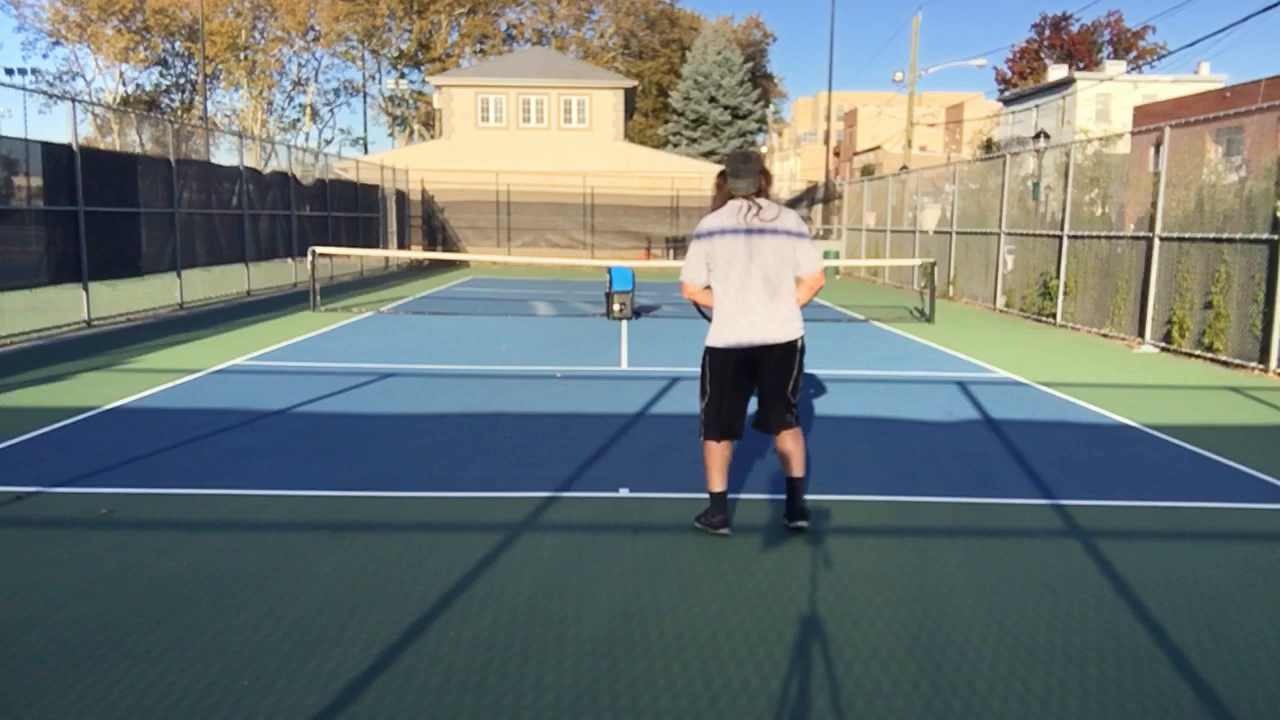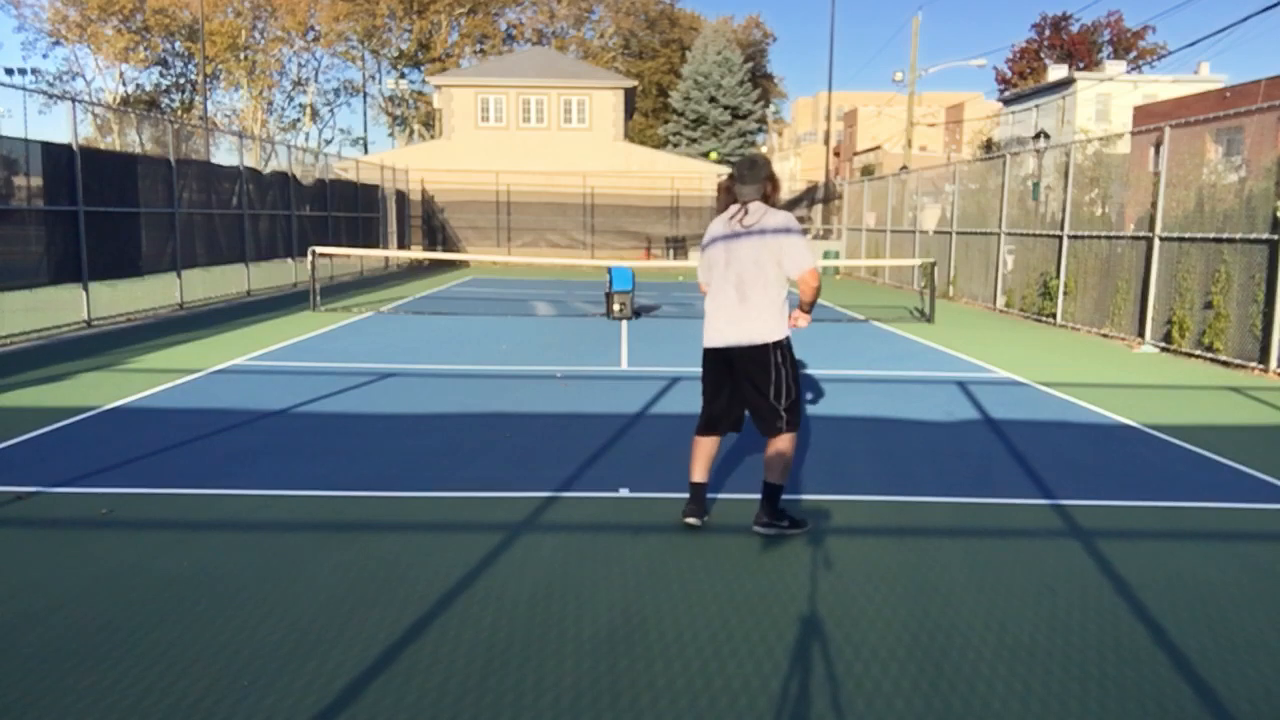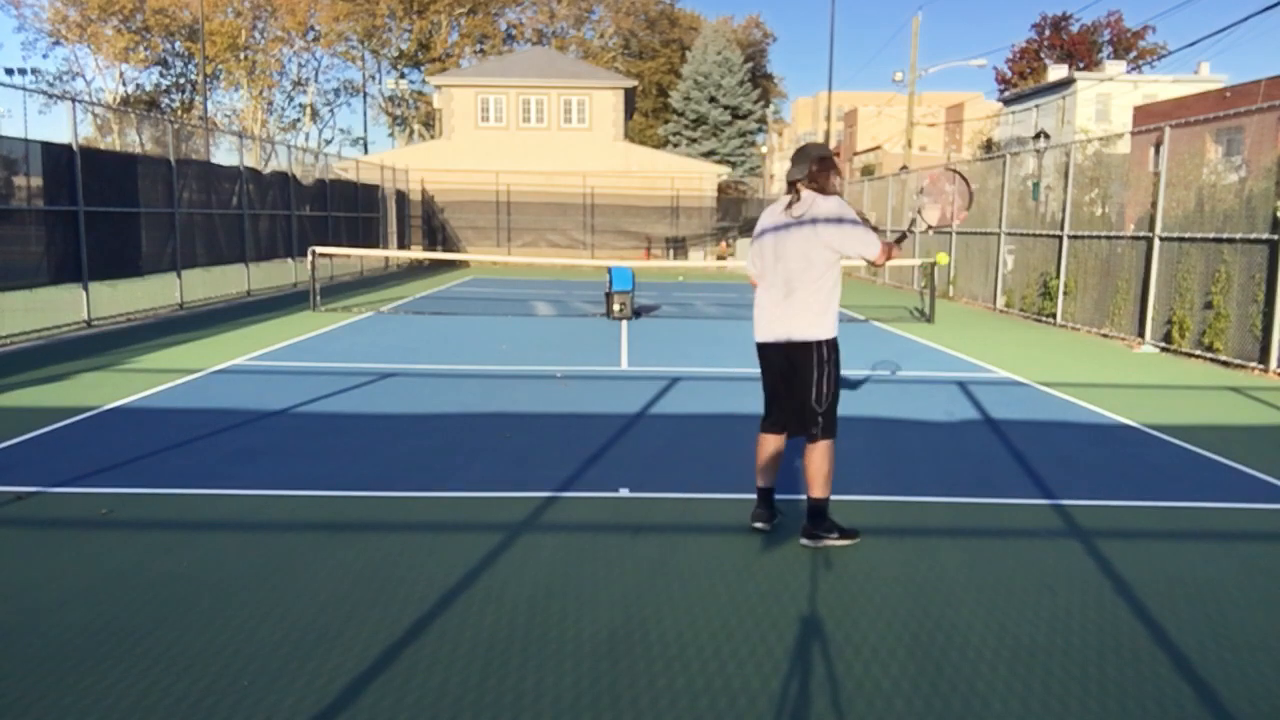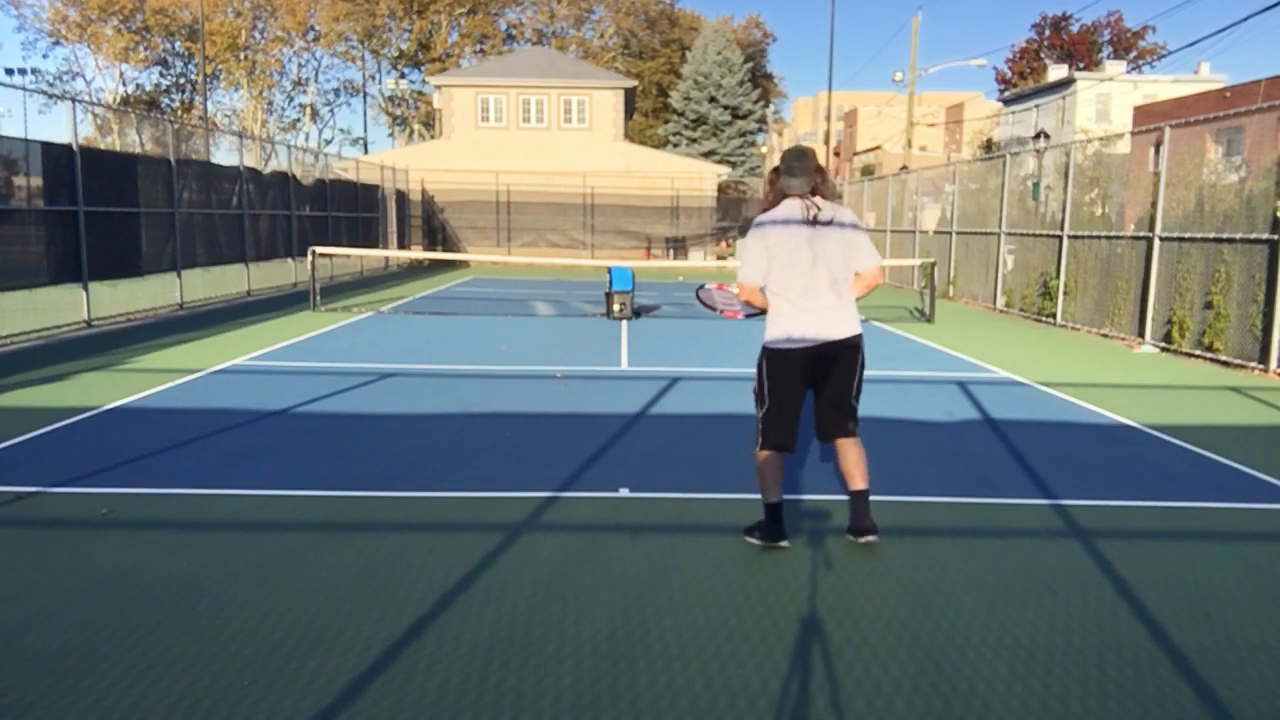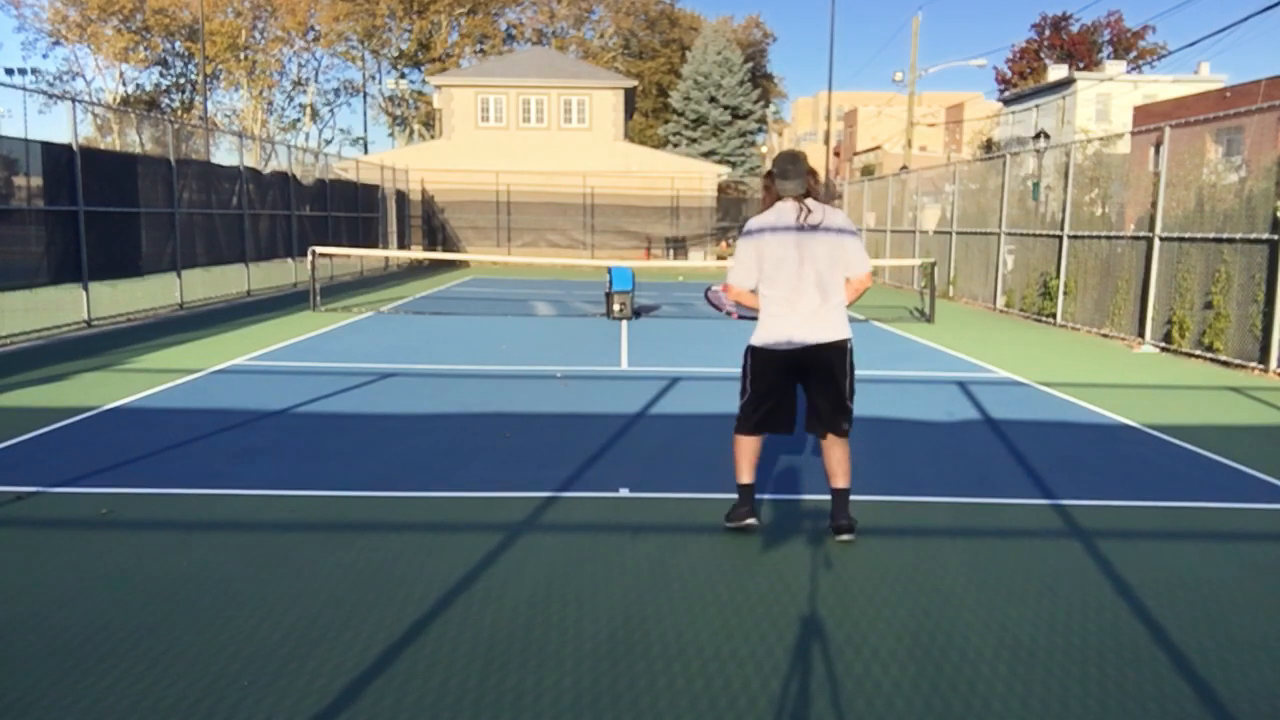
dt=1s
person 1, frame 1
left shoulder: (710, 225)
right shoulder: (790, 220)
left elbow: (690, 289)
right elbow: (815, 278)
left hip: (728, 342)
right hip: (783, 339)
left knee: (717, 428)
right knee: (786, 421)
left ankle: (718, 510)
right ankle: (796, 504)
person 1, frame 2
left shoulder: (716, 227)
right shoulder: (780, 222)
right elbow: (809, 280)
right wrist: (804, 309)
left hip: (717, 340)
right hip: (764, 341)
left knee: (711, 422)
right knee: (784, 425)
left ankle: (695, 503)
right ankle: (769, 511)
person 1, frame 3
left shoulder: (768, 215)
right shoulder: (832, 211)
left elbow: (755, 276)
right elbow: (878, 255)
right wrist: (893, 245)
left hip: (769, 334)
right hip: (810, 336)
left knee: (774, 421)
right knee: (821, 429)
left ankle: (764, 505)
right ankle: (816, 523)
person 1, frame 4
left shoulder: (766, 225)
right shoulder: (844, 219)
left elbow: (747, 291)
right elbow: (873, 275)
left hip: (787, 345)
right hip: (842, 339)
left knee: (769, 437)
right knee: (845, 429)
left ankle: (773, 524)
right ankle: (862, 519)
person 1, frame 5
left shoulder: (758, 226)
right shoulder: (838, 221)
left elbow: (734, 290)
right elbow: (863, 278)
left hip: (773, 343)
right hip: (830, 340)
left knee: (750, 423)
right knee: (833, 428)
left ankle: (745, 502)
right ankle: (841, 516)
